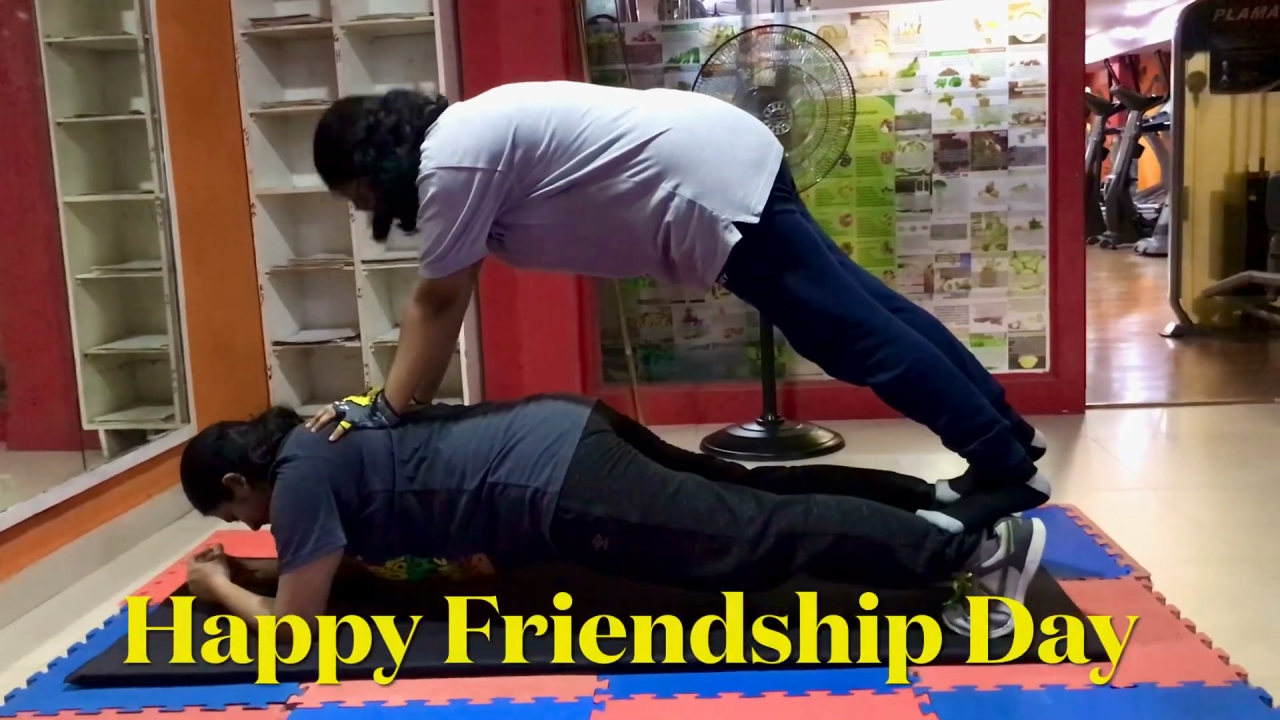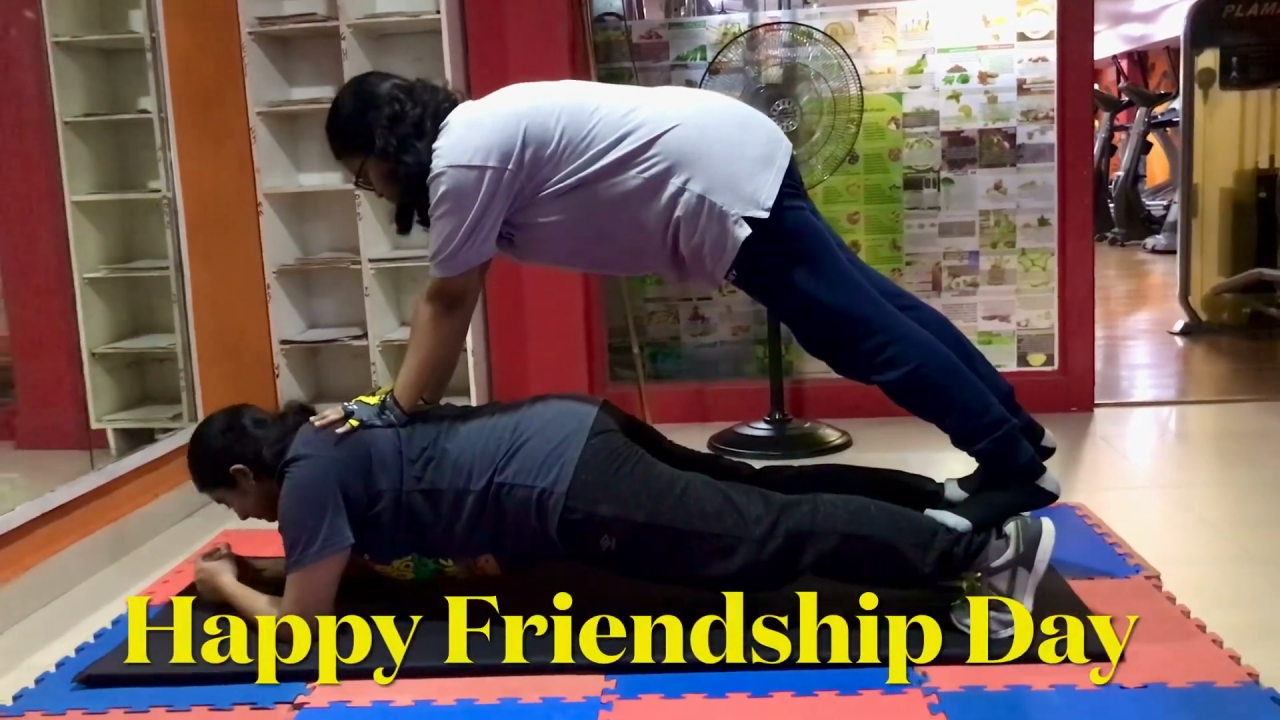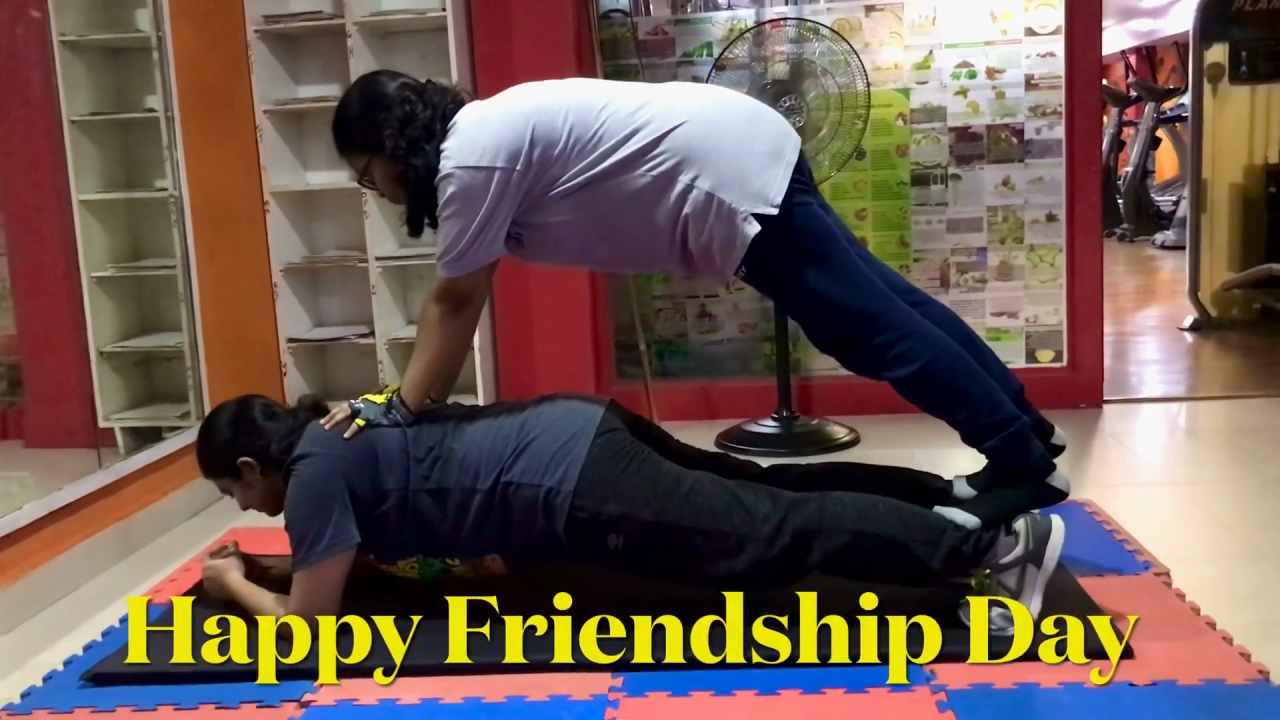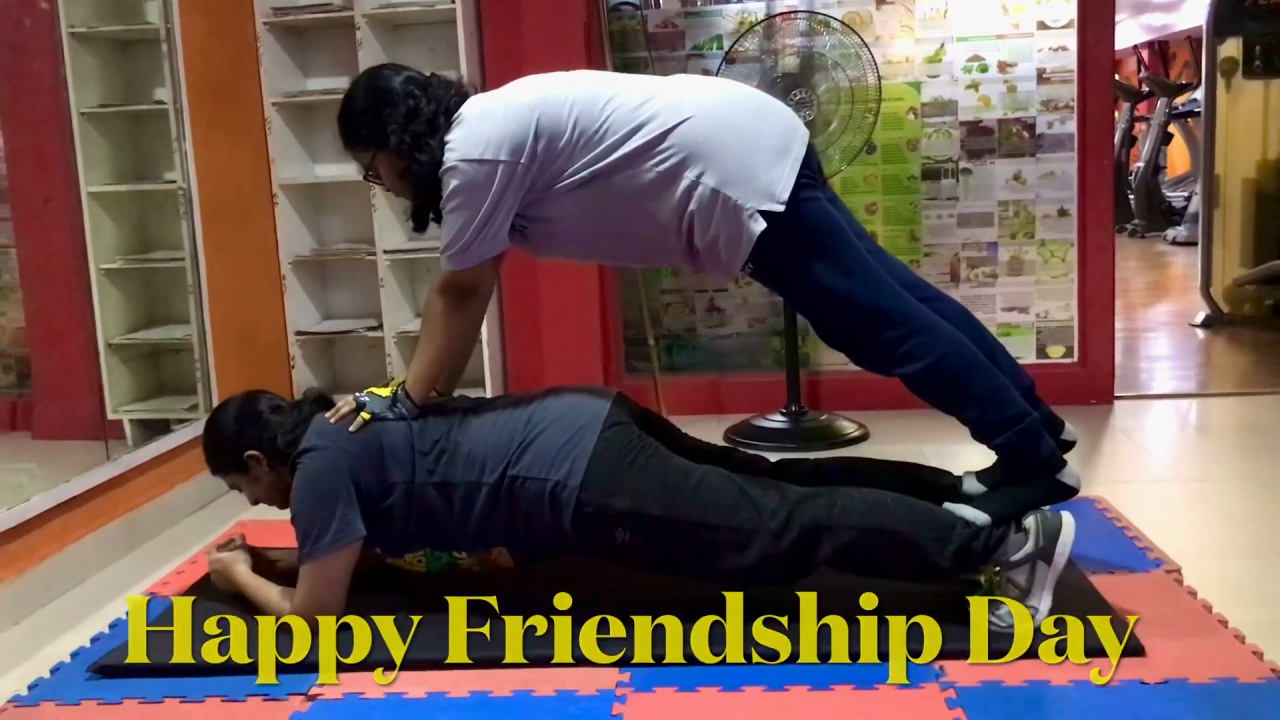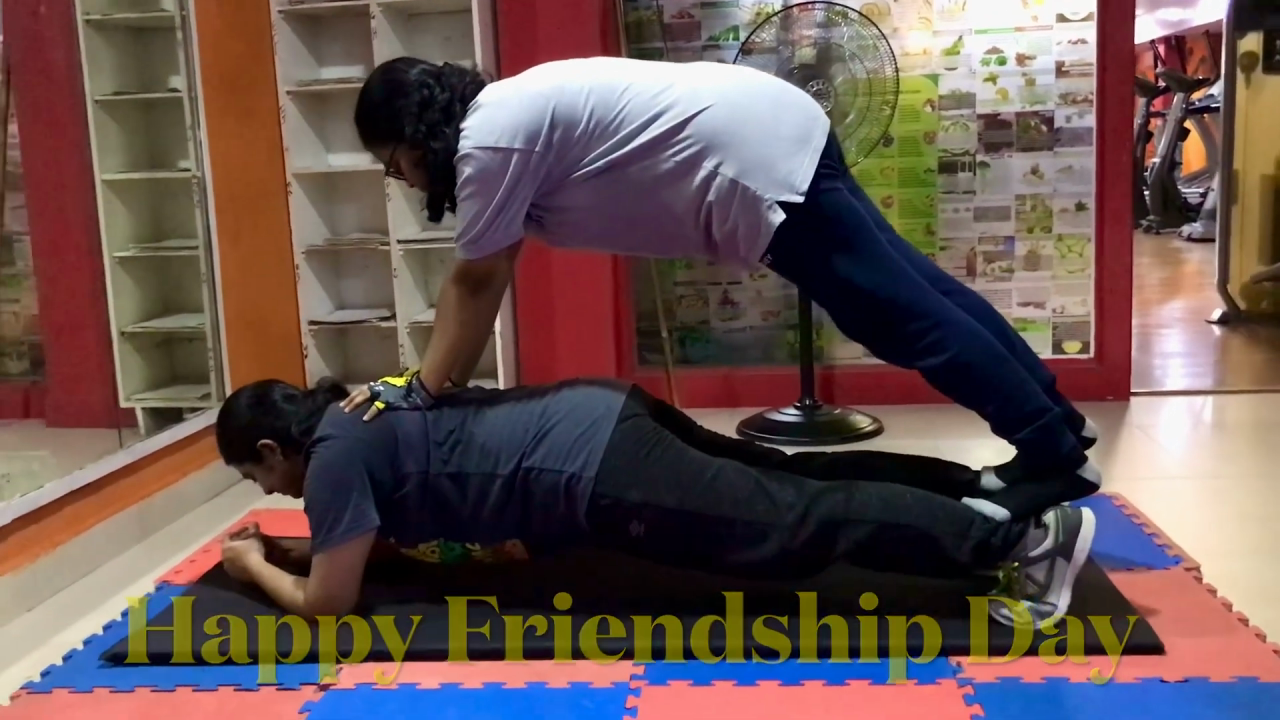
dt=0.4s
person 1, frame 1
left shoulder: (300, 476)
right shoulder: (321, 441)
left elbow: (296, 621)
right elbow: (333, 557)
left wrist: (221, 586)
right wrist: (276, 560)
left hip: (560, 487)
right hip: (561, 435)
left knee: (763, 539)
right knee: (753, 498)
left ankle: (978, 546)
right ankle: (937, 503)
person 1, frame 2
left shoulder: (307, 474)
right shoulder: (326, 438)
left elbow: (302, 622)
right elbow: (353, 550)
left wrist: (227, 586)
right wrist: (284, 558)
left hip: (569, 488)
right hip: (568, 435)
left knee: (770, 539)
right knee: (761, 498)
left ankle: (988, 547)
right ankle: (946, 503)
person 1, frame 3
left shoulder: (314, 472)
right shoulder: (333, 435)
left elbow: (309, 620)
right elbow: (356, 547)
left wrist: (235, 585)
right wrist: (285, 557)
left hip: (576, 488)
right hip: (575, 436)
left knee: (779, 537)
right knee: (769, 496)
left ankle: (997, 543)
right ankle: (956, 501)
person 1, frame 4
left shoulder: (319, 466)
right shoulder: (339, 428)
left elbow: (317, 613)
right elbow: (365, 539)
left wrist: (242, 578)
right wrist: (296, 550)
left hip: (582, 481)
right hip: (582, 428)
left knee: (785, 533)
right knee: (777, 491)
left ankle: (1007, 540)
right ankle: (967, 497)
person 1, frame 5
left shoulder: (334, 455)
right shoulder: (353, 416)
left elbow: (329, 601)
right elbow: (377, 529)
left wrist: (255, 566)
right wrist: (305, 539)
left hip: (596, 473)
right hip: (597, 419)
left knee: (801, 527)
right knee: (793, 485)
left ankle: (1024, 535)
right ankle: (984, 491)
person 2, frame 1
left shoulder: (449, 158)
right shoulder: (465, 134)
left elbow: (438, 301)
right elbow: (442, 298)
left wrist: (383, 413)
right wrist: (388, 406)
left hip: (712, 184)
right hip: (725, 158)
left knee: (860, 336)
right knee: (868, 312)
left ankle: (1007, 467)
right ankle: (1008, 434)
person 2, frame 2
left shoulder: (462, 156)
right shoulder: (474, 134)
left elbow: (448, 301)
right elbow: (449, 298)
left wrist: (392, 414)
right wrist: (398, 406)
left hip: (722, 182)
right hip: (735, 156)
left knee: (866, 336)
right knee: (873, 310)
left ankle: (1015, 467)
right ankle: (1017, 433)
person 2, frame 3
left shoulder: (470, 158)
right shoulder: (482, 134)
left elbow: (456, 302)
right elbow: (458, 299)
left wrist: (400, 413)
right wrist: (407, 405)
left hip: (730, 174)
right hip: (742, 149)
left knee: (877, 330)
right knee: (882, 304)
left ankle: (1026, 463)
right ankle: (1027, 431)
person 2, frame 4
left shoulder: (474, 150)
right shoulder: (487, 126)
left elbow: (461, 294)
right elbow: (466, 291)
left wrist: (405, 406)
right wrist: (415, 397)
left hip: (736, 171)
right hip: (754, 143)
left knee: (885, 324)
right knee: (891, 299)
left ankle: (1036, 459)
right ankle: (1037, 426)
person 2, frame 5
left shoulder: (489, 139)
right shoulder: (505, 115)
left elbow: (476, 284)
right elbow: (482, 279)
left wrist: (422, 398)
right wrist: (434, 390)
left hip: (757, 158)
right hip: (774, 130)
left knee: (907, 317)
right knee: (915, 291)
left ankle: (1056, 455)
right ankle: (1057, 423)
